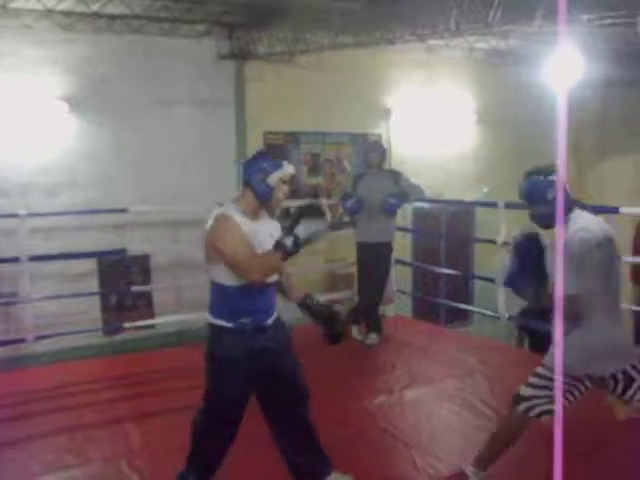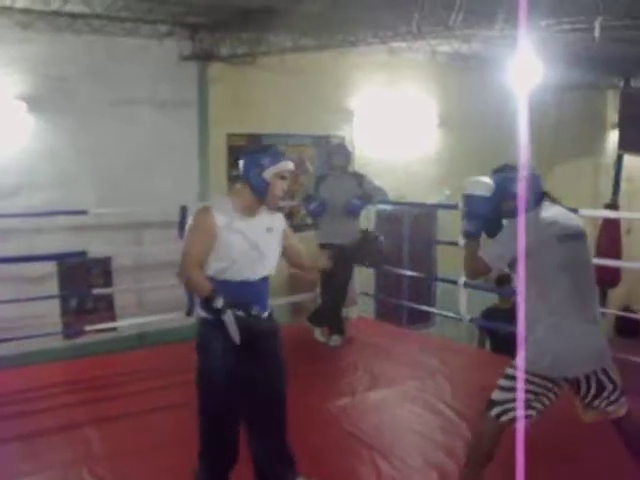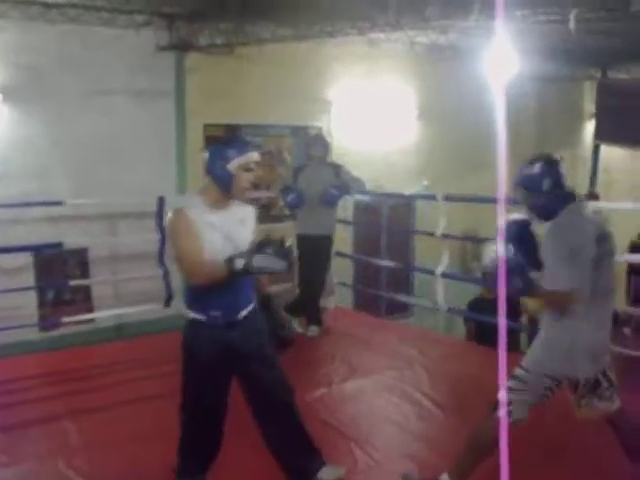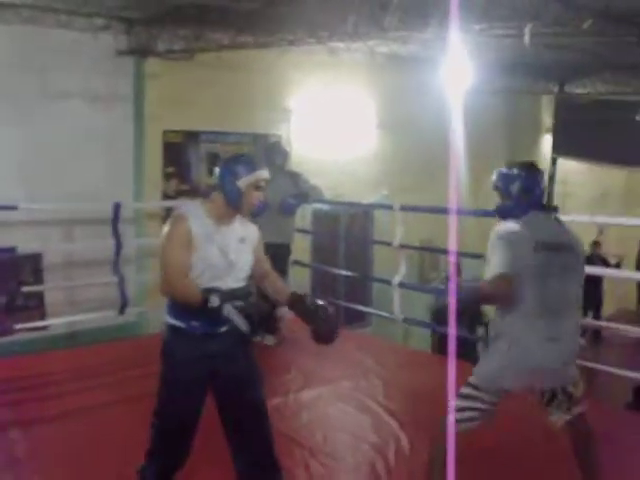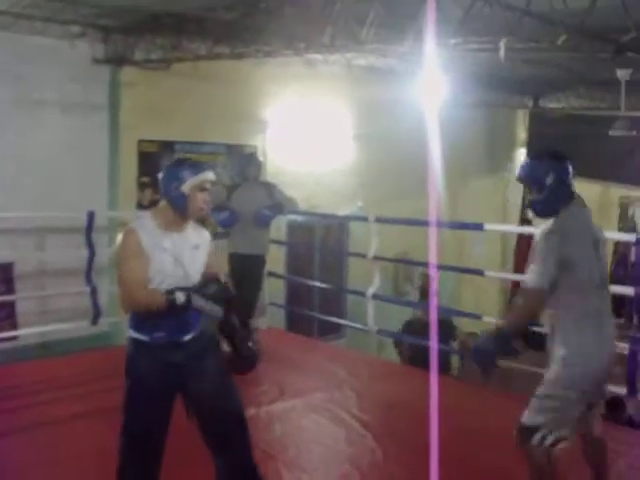
dt=0.4s
person 1, frame 1
left shoulder: (270, 223)
right shoulder: (225, 222)
right elbow: (253, 271)
left wrist: (312, 306)
right wrist: (294, 241)
left hip: (270, 330)
right hip: (231, 338)
left knee: (292, 400)
right knee: (220, 413)
person 1, frame 2
left shoulder: (275, 221)
right shoulder: (211, 217)
left elbow: (303, 261)
right elbow: (189, 271)
right wrist: (224, 309)
left hip: (259, 326)
right hip: (218, 330)
left knee: (269, 403)
right knee: (219, 410)
person 1, frame 3
left shoulder: (247, 212)
right shoulder: (186, 215)
right elbow: (196, 272)
right wrist: (245, 262)
left hip: (249, 323)
right hip: (207, 331)
left knee: (275, 397)
right knee: (203, 407)
person 1, frame 4
left shoulder: (249, 231)
right shoulder: (186, 222)
left elbow: (267, 278)
right elbow: (171, 283)
left wrist: (304, 305)
right wrist: (218, 301)
left hip: (230, 339)
right hip: (186, 340)
left knee: (249, 415)
right knee: (174, 418)
person 1, frame 5
left shoulder: (202, 236)
right shoulder: (137, 235)
right elbow: (131, 298)
right wrist: (186, 296)
left hip: (197, 345)
right hip: (151, 353)
left knee: (227, 420)
right knee: (142, 432)
person 2, frame 1
left shoulder: (569, 240)
right shoulder: (597, 225)
left elbow: (571, 308)
left wrist: (541, 296)
left hip: (579, 347)
left knee: (522, 410)
person 2, frame 2
left shoulder: (526, 226)
right shoulder: (571, 221)
left elbow: (474, 270)
left wrist: (471, 224)
right wrist: (496, 225)
left hip: (548, 346)
right hip: (590, 341)
left knee: (495, 416)
person 2, frame 3
left shoulder: (560, 232)
right shoulder: (591, 223)
left elbow: (560, 300)
left wrist: (525, 284)
left hip: (561, 346)
right hip: (595, 342)
left knee: (502, 415)
right knee: (611, 410)
person 2, frame 4
left shoulder: (508, 232)
right shoulder: (571, 241)
left elbow: (502, 289)
right elbow: (563, 296)
left wrist: (469, 294)
left hip: (510, 356)
right hip: (558, 355)
left knee: (449, 428)
right knee: (575, 417)
person 2, frame 5
left shoulder: (557, 234)
right shoulder: (582, 224)
left elbow: (533, 300)
left wrist: (496, 338)
left hip: (578, 355)
right hip: (598, 348)
left knee: (532, 435)
right knee: (587, 426)
person 3, frame 1
left shoulder: (395, 177)
right shoulder: (358, 179)
left elbow: (418, 192)
right elbow: (350, 204)
left wrist: (402, 197)
right wrist: (348, 202)
left hip: (384, 238)
right hip: (363, 238)
left knee: (377, 283)
right knee: (366, 283)
left ankle: (355, 319)
right ankle: (372, 327)
person 3, frame 2
left shoulder: (359, 179)
right shoulder: (321, 181)
left elbow: (381, 194)
right elbow: (311, 201)
left wrist: (365, 199)
right wrist: (310, 204)
left hip: (347, 240)
right hip: (326, 239)
left knee: (340, 285)
right knee: (329, 285)
left ankle: (318, 320)
right ankle: (335, 329)
person 3, frame 3
left shoulder: (336, 170)
right shoulder: (298, 172)
left elbow: (359, 184)
right elbow: (288, 190)
left wrist: (343, 189)
right wrist: (288, 194)
left hip: (325, 230)
right hip: (304, 230)
left knee: (318, 275)
right knee: (307, 276)
left ankle: (295, 310)
right ankle: (313, 319)
person 3, frame 4
left shoulder: (295, 178)
left elbow: (317, 193)
left wrist: (302, 197)
left hip: (283, 239)
right hip: (263, 238)
left ankle: (266, 326)
right ankle: (269, 327)
person 3, frame 5
left shoulder: (270, 189)
right shoulder: (232, 191)
left elbow: (291, 204)
right elbow: (219, 212)
left wrist: (277, 209)
right wrist: (221, 213)
left hip: (258, 250)
right hip: (236, 249)
left knee: (251, 293)
right knee: (238, 291)
